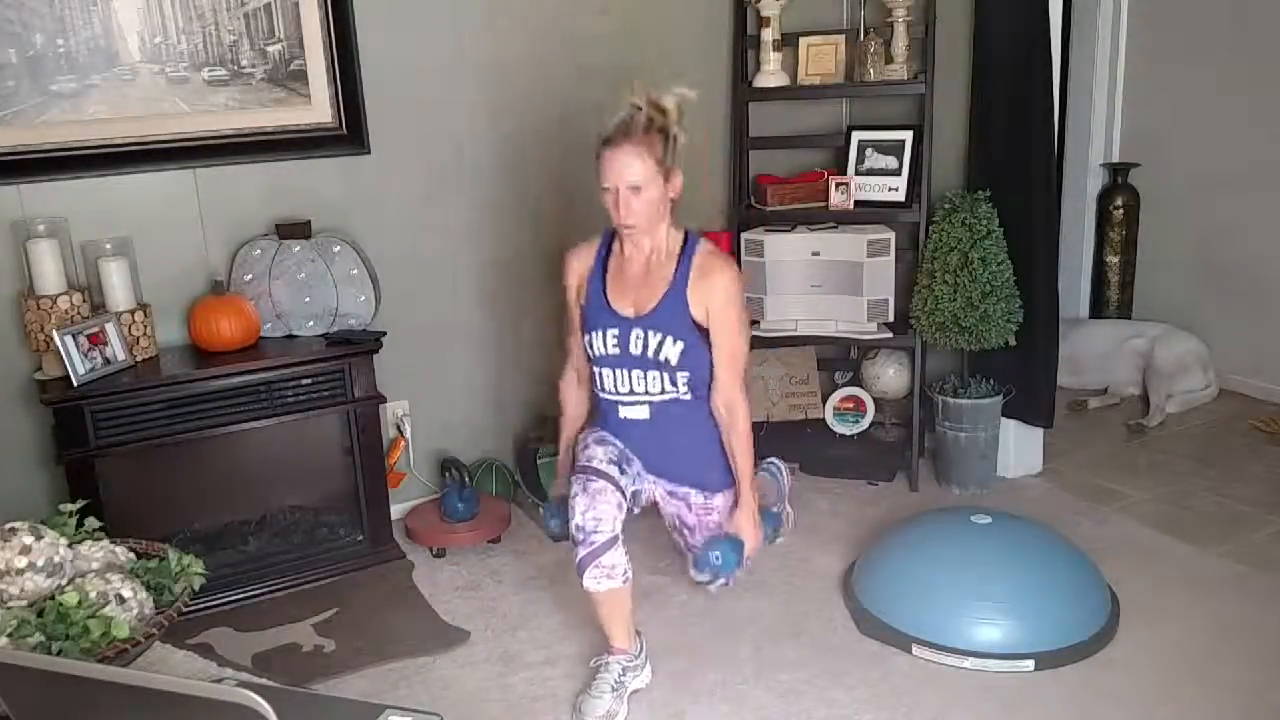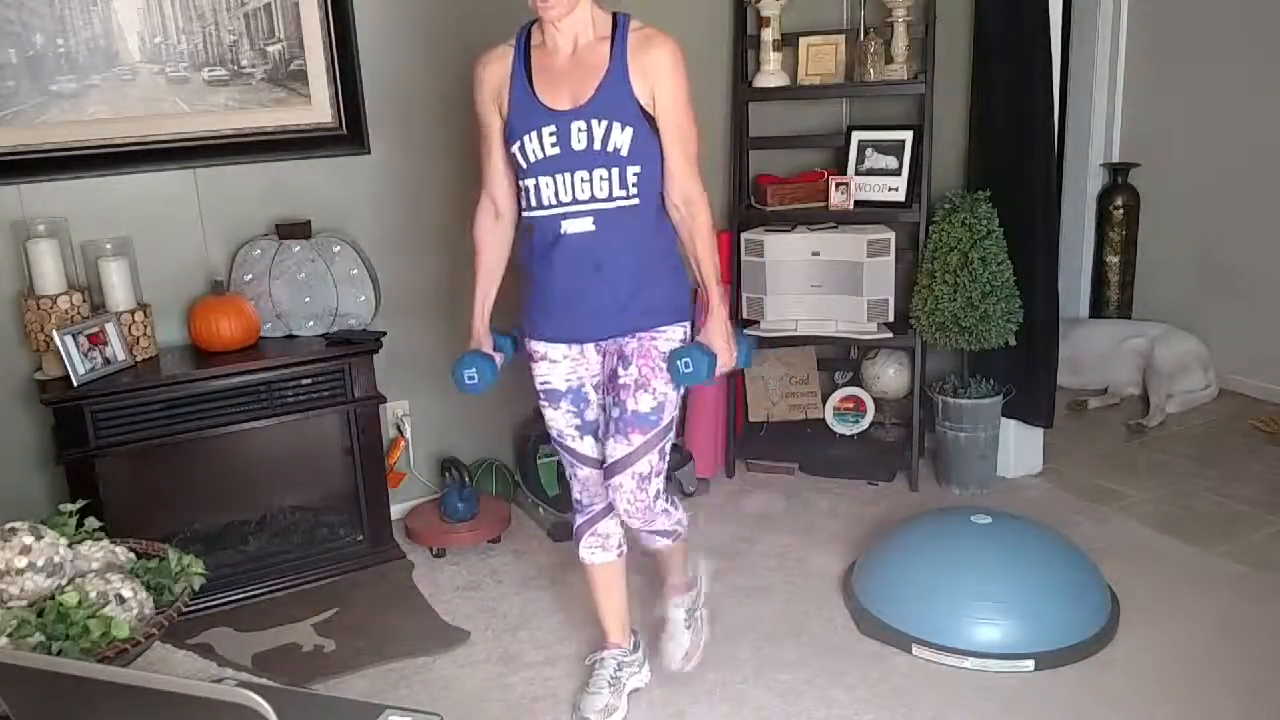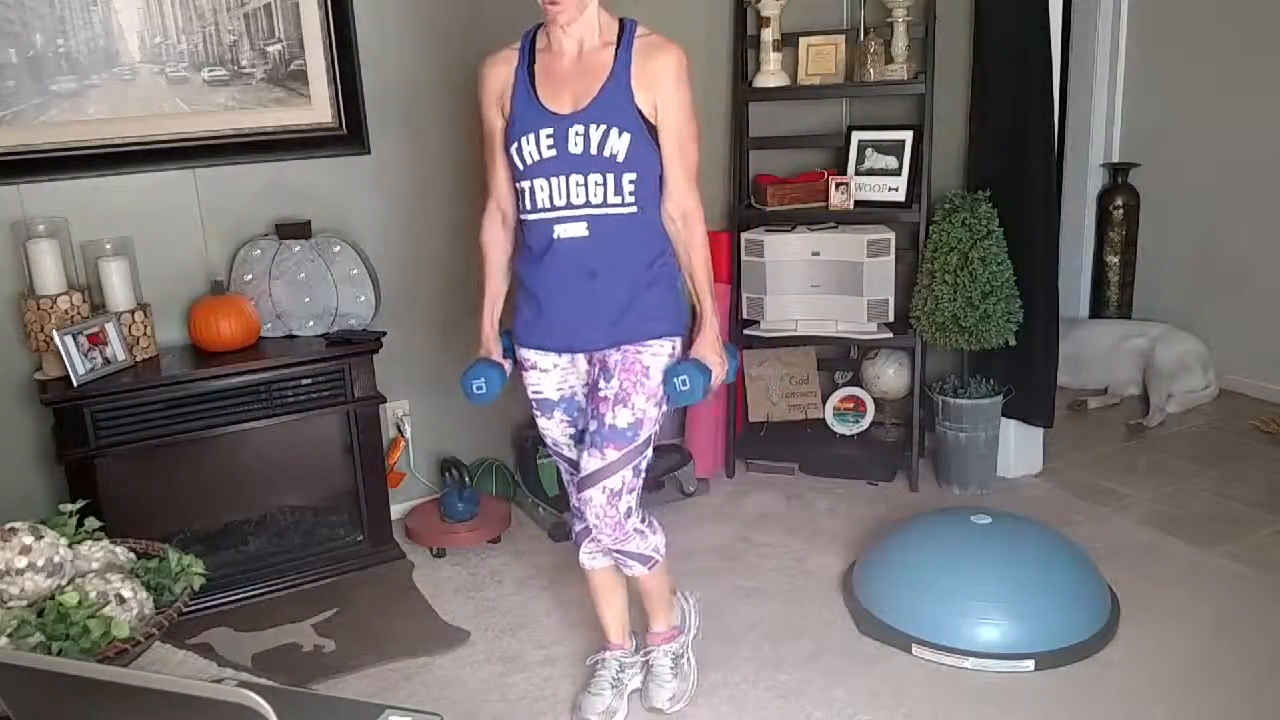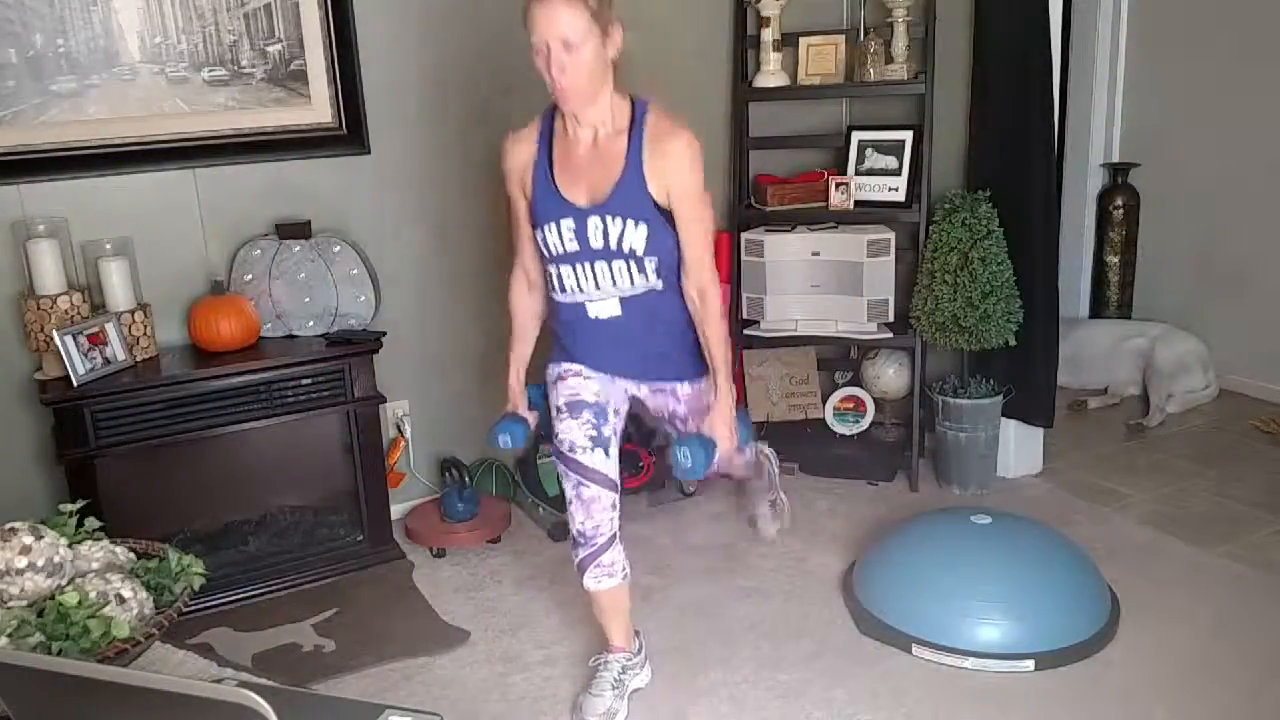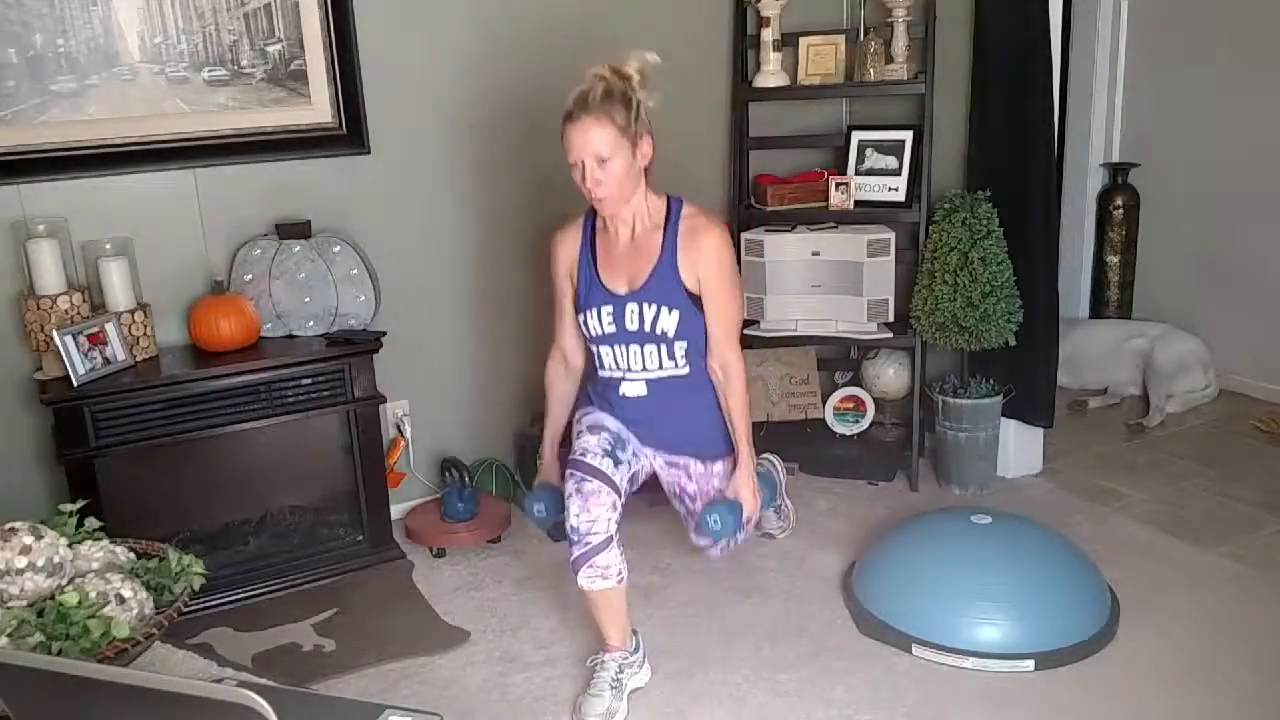
dt=0.2s
person 1, frame 1
left shoulder: (711, 273)
right shoulder: (584, 266)
left elbow: (729, 393)
right elbow: (578, 367)
left wrist: (748, 497)
right wrist: (561, 458)
left hip: (692, 445)
right hip: (614, 443)
right knee: (590, 524)
left ankle: (769, 487)
right ankle: (624, 660)
person 1, frame 2
right shoulder: (499, 70)
left elbow: (685, 192)
right elbow: (496, 206)
left wrist: (716, 308)
right wrist: (480, 317)
left hip: (647, 314)
right hip: (556, 324)
left knee: (633, 486)
right knee: (589, 492)
left ankle: (683, 579)
right ankle: (619, 652)
person 1, frame 3
left shoulder: (652, 60)
right shoulder: (503, 73)
left elbow: (681, 204)
right elbow: (501, 211)
left wrist: (708, 322)
right wrist: (488, 324)
left hip: (639, 323)
right hip: (546, 333)
left knee: (613, 494)
right knee: (589, 497)
left ankle: (670, 626)
right ankle: (620, 654)
person 1, frame 4
left shoulder: (667, 146)
right shoulder: (523, 151)
left elbow: (702, 279)
right elbow: (529, 275)
left wrist: (723, 392)
right wrist: (514, 376)
left hip: (667, 362)
right hip: (582, 368)
left knee: (706, 468)
right knee: (587, 513)
left ankle: (752, 467)
right ankle: (622, 657)
person 1, frame 5
left shoulder: (699, 234)
right shoulder: (578, 242)
left elbow: (726, 358)
right elbow: (569, 344)
left wrist: (745, 464)
right wrist: (550, 440)
left hip: (690, 415)
right hip: (607, 416)
left knee: (716, 531)
right knee: (587, 523)
left ankle: (760, 483)
right ankle: (619, 658)
